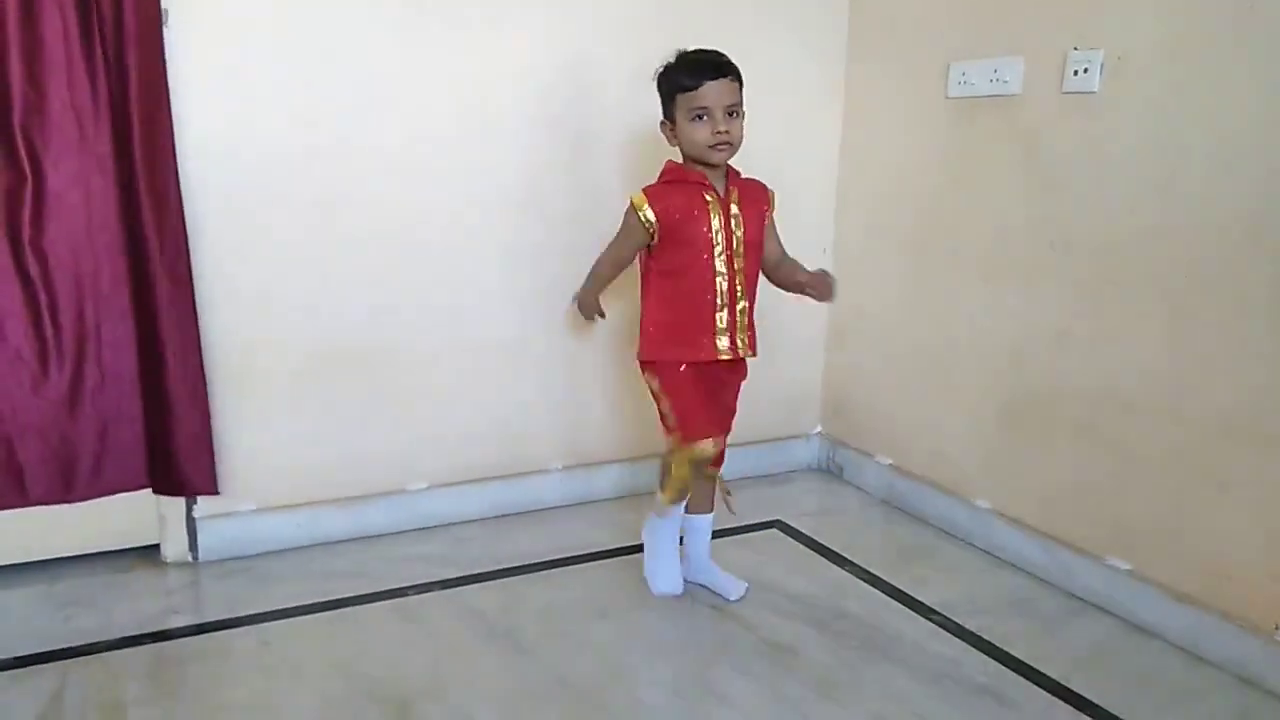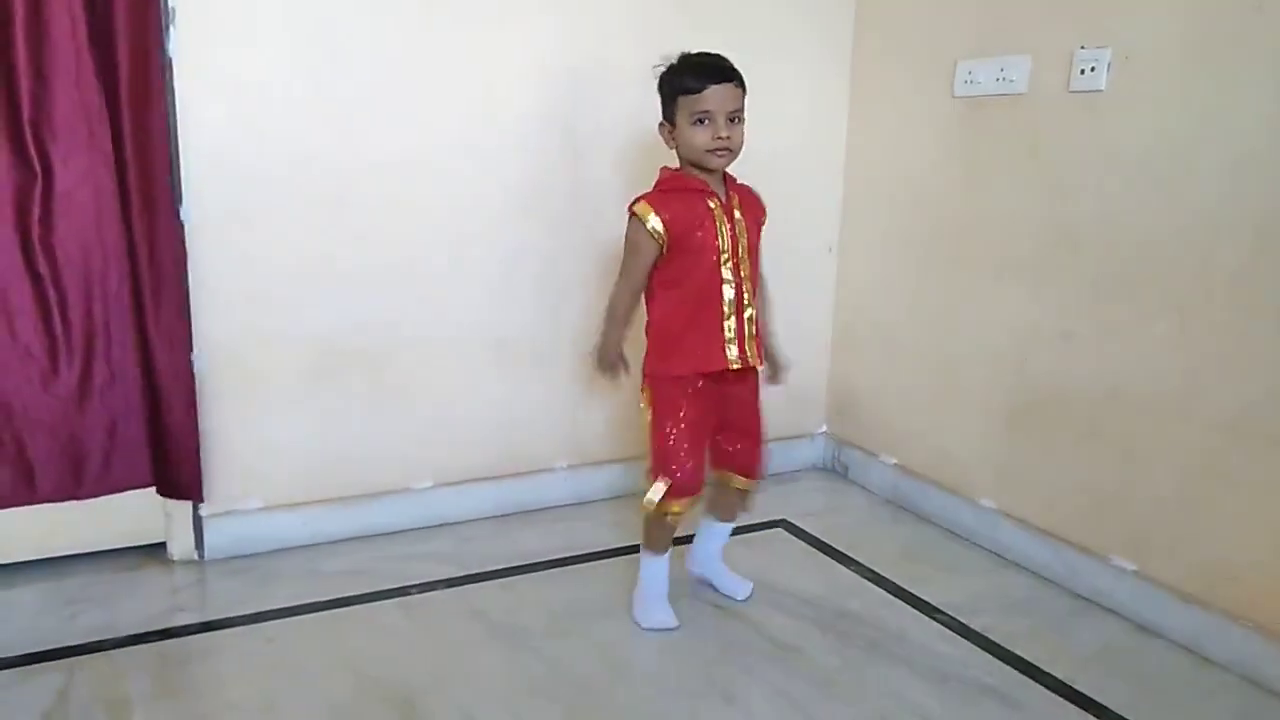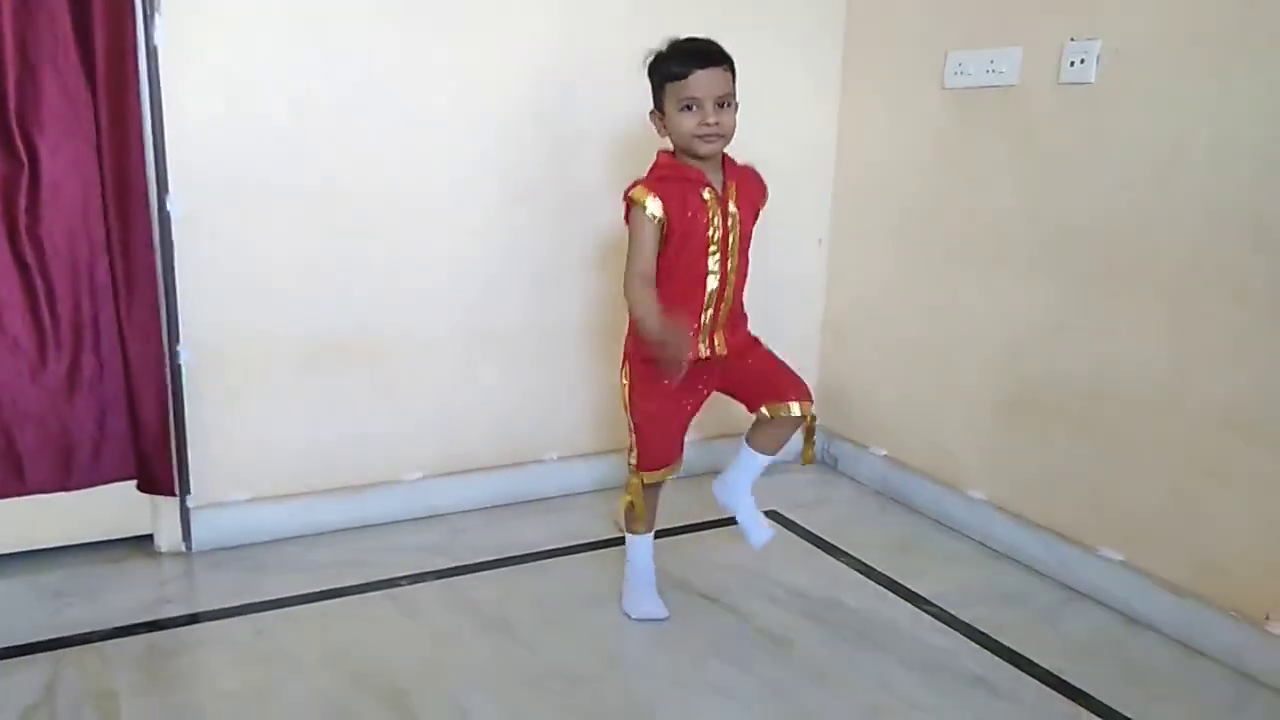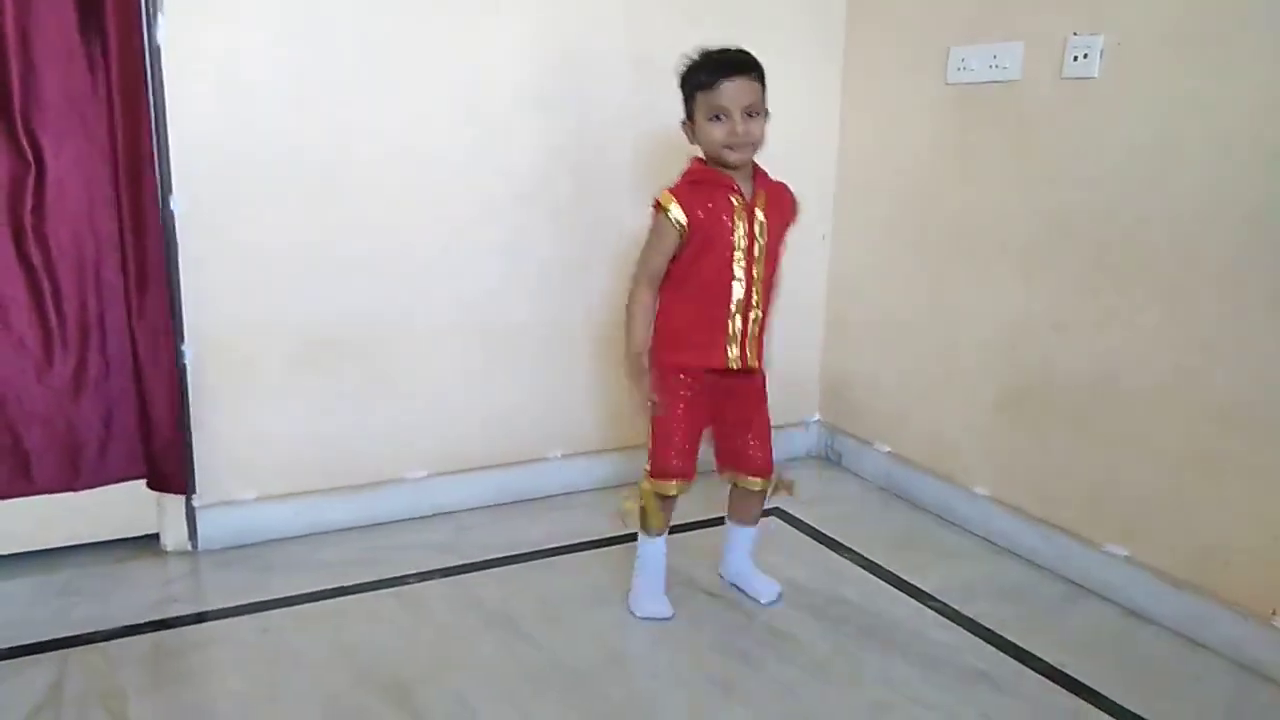
dt=0.2s
person 1, frame 1
left shoulder: (754, 196)
right shoulder: (656, 202)
left elbow: (772, 260)
right elbow: (618, 258)
left wrist: (806, 280)
right wrist: (589, 292)
left hip: (731, 356)
right hip: (673, 356)
left knee: (710, 458)
right knee: (697, 445)
left ankle: (697, 555)
right ankle: (661, 525)
person 1, frame 2
left shoulder: (749, 204)
right shoulder: (656, 211)
right elbow: (629, 285)
left wrist: (767, 345)
right wrist: (609, 343)
left hip: (737, 368)
right hip: (677, 370)
left knee: (742, 470)
right knee: (677, 479)
left ankle: (708, 557)
right ankle: (650, 581)
person 1, frame 3
left shoulder: (749, 186)
right shoulder: (652, 196)
right elbow: (638, 280)
right wrist: (660, 333)
left hip: (730, 340)
right hip: (665, 354)
left knee: (793, 403)
right knee: (652, 465)
left ankle: (735, 485)
right ankle: (638, 573)
person 1, frame 4
left shoulder: (779, 201)
right shoulder: (680, 204)
right elbow: (645, 285)
right wrist: (638, 362)
left hip: (744, 361)
right hip: (681, 362)
left knee: (755, 468)
right knee: (670, 472)
left ankle: (738, 561)
right ankle: (647, 576)
